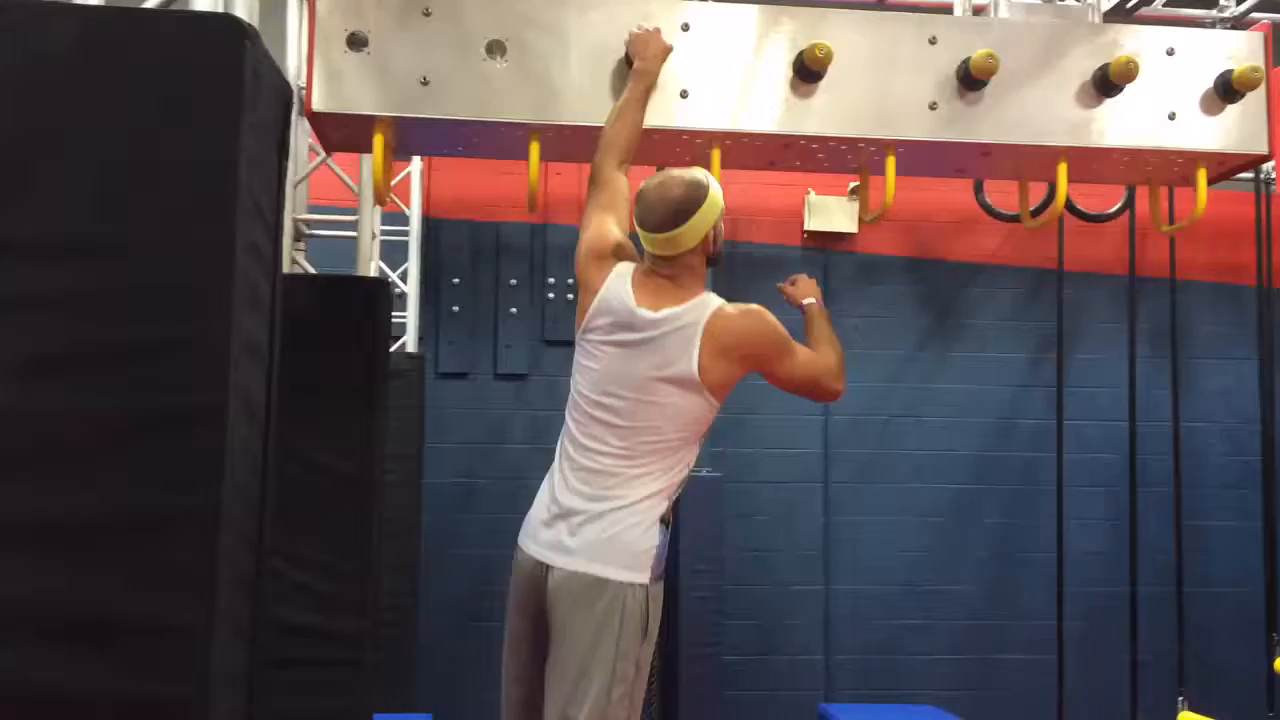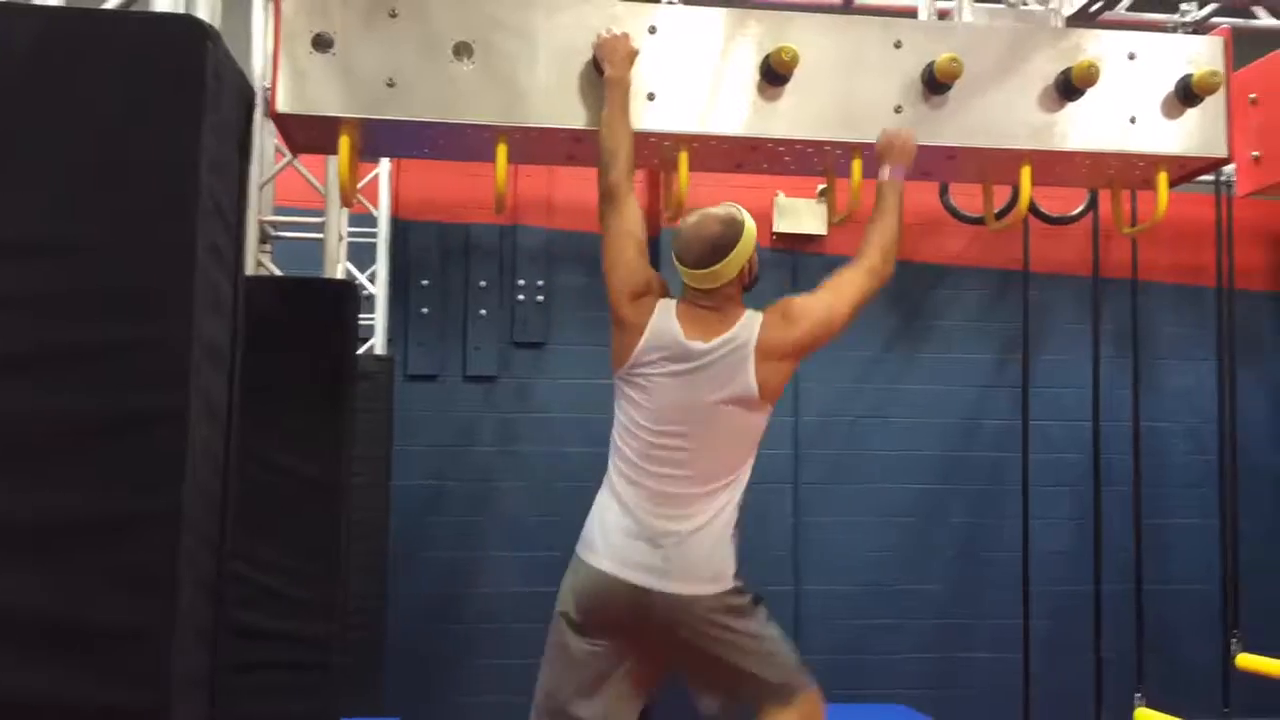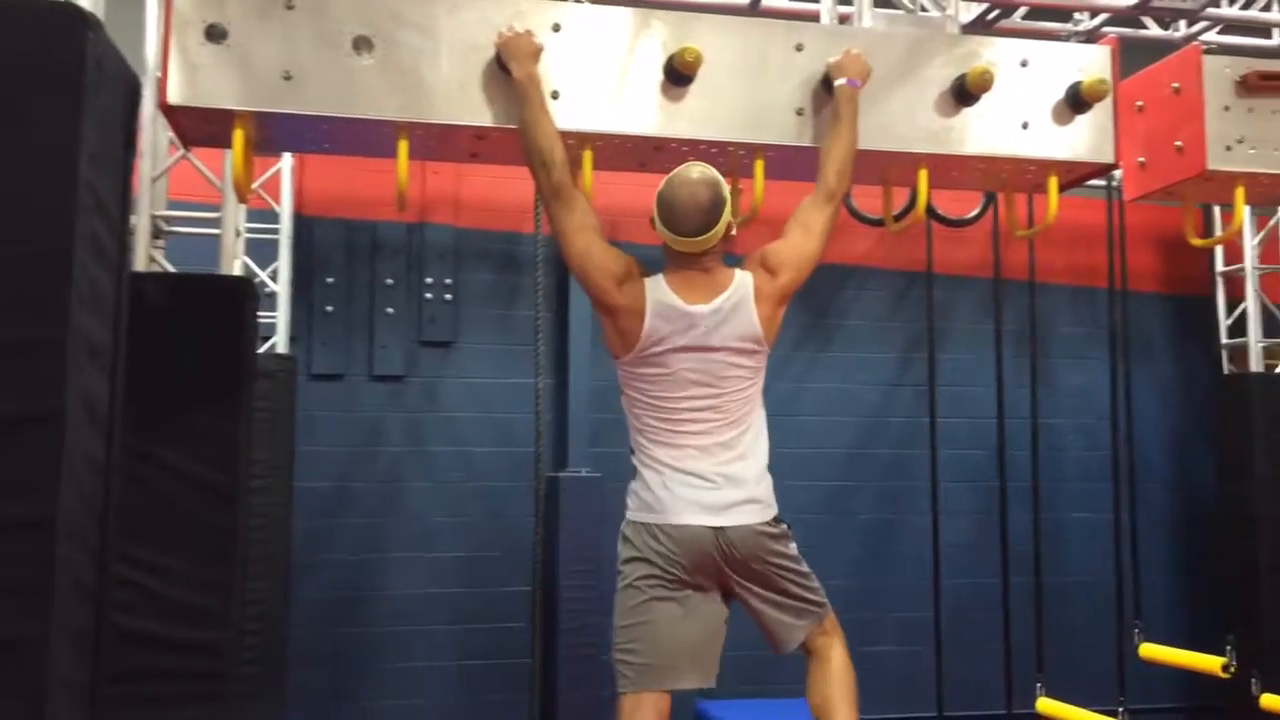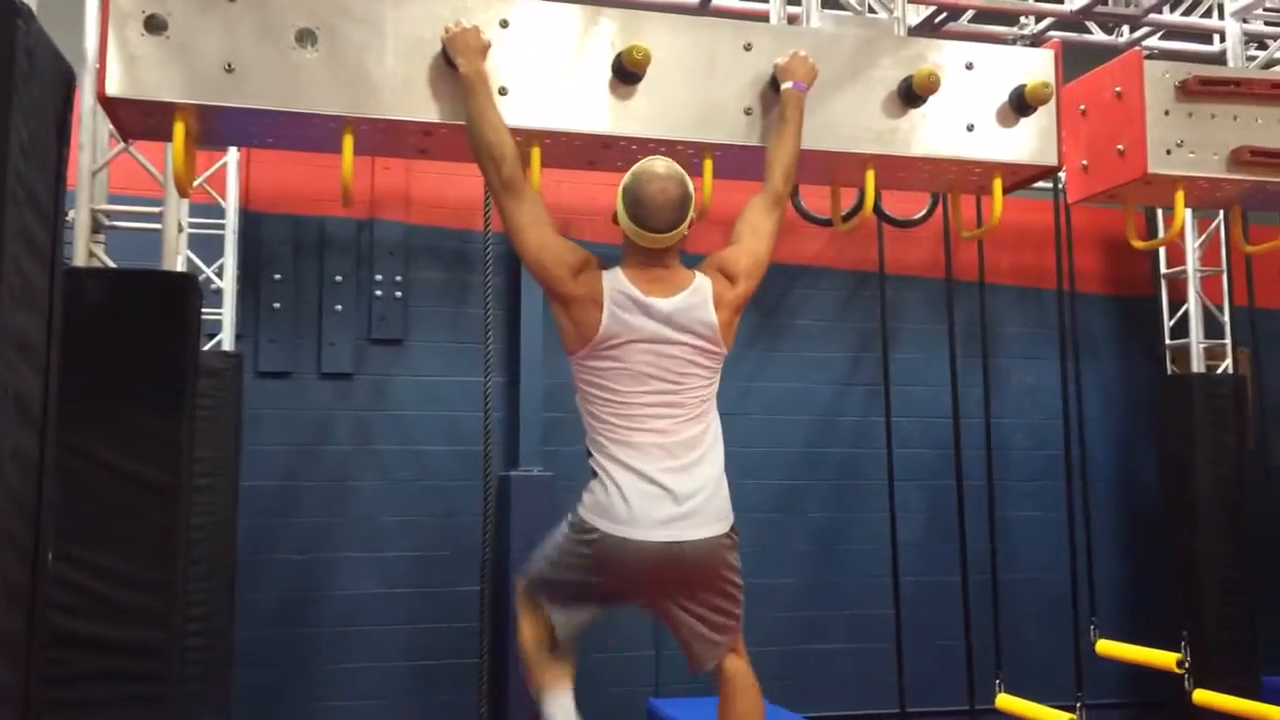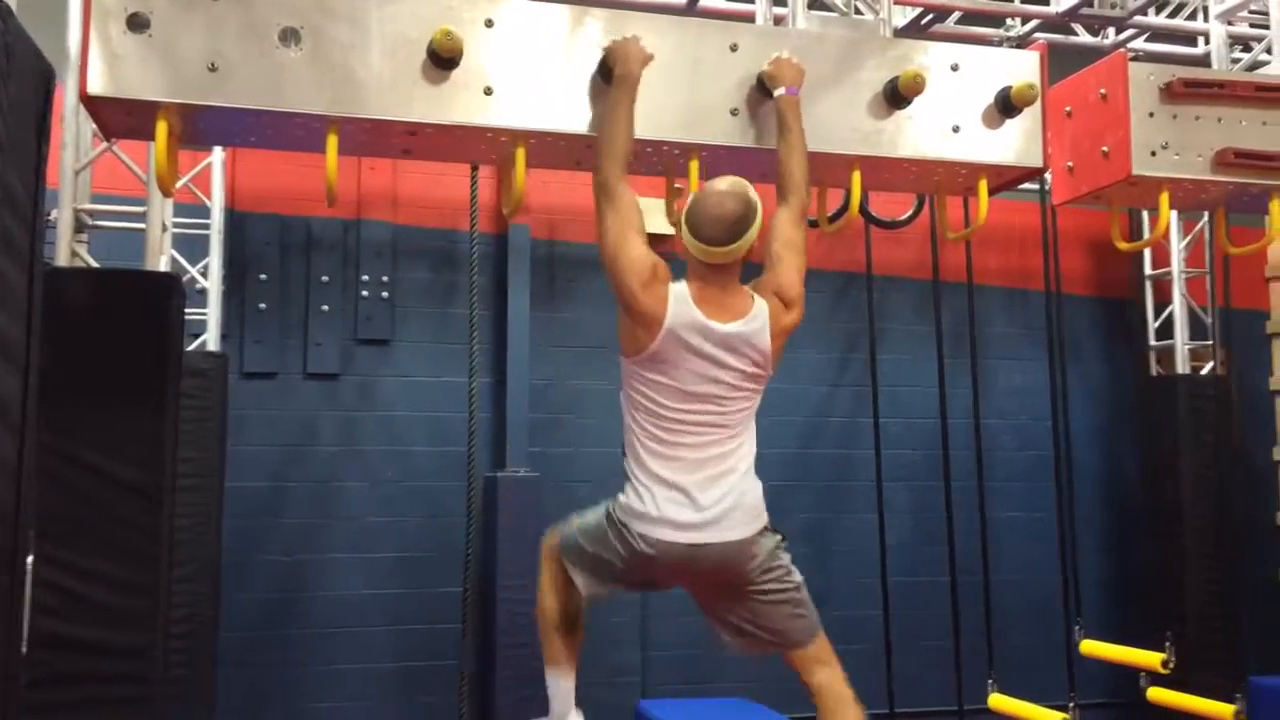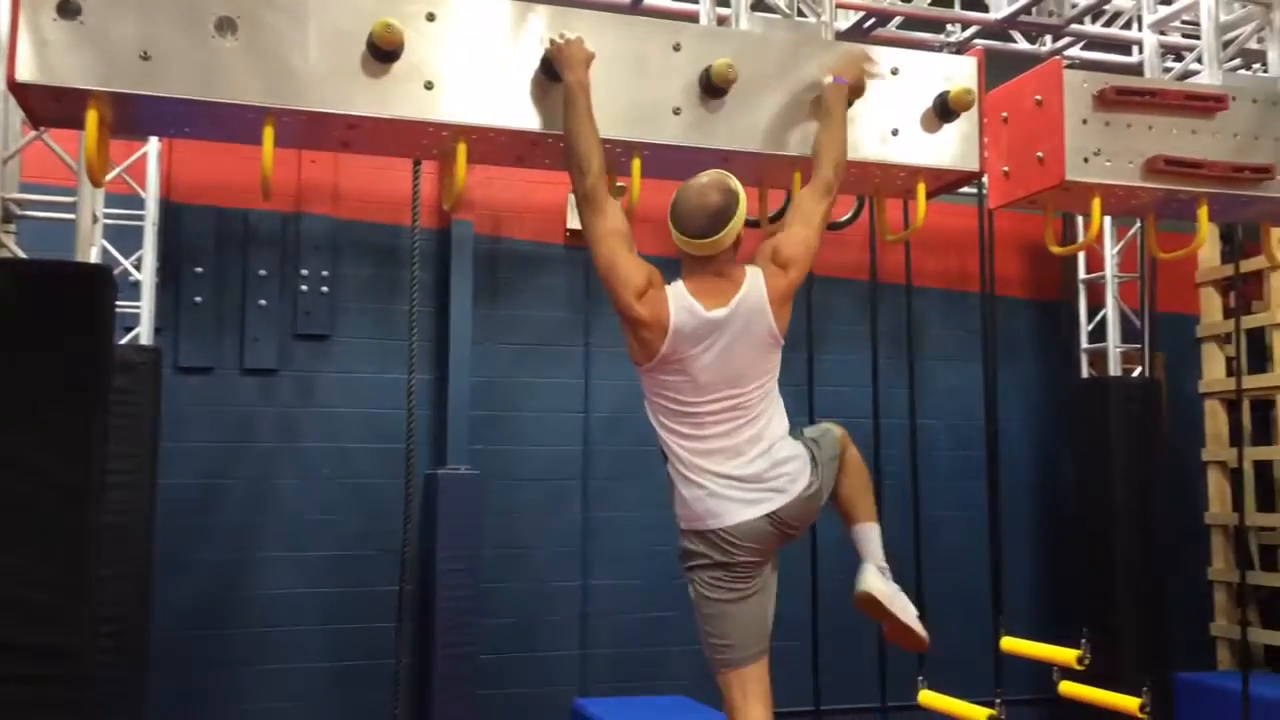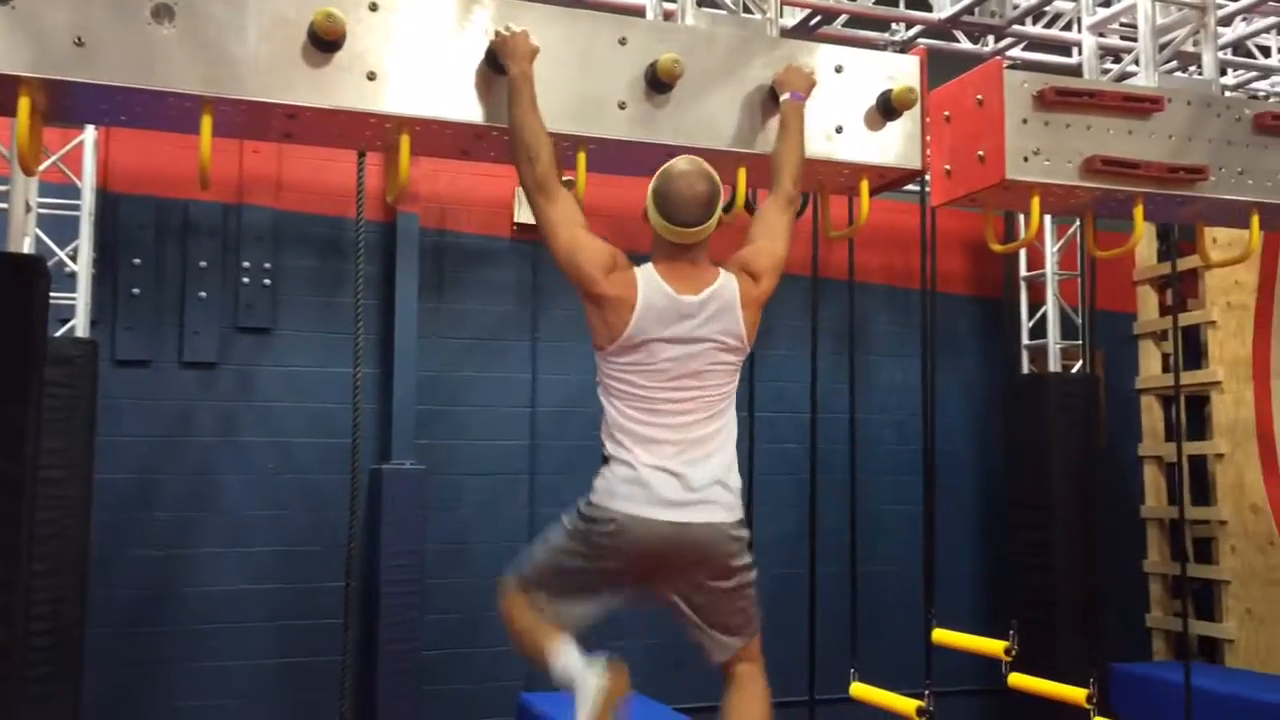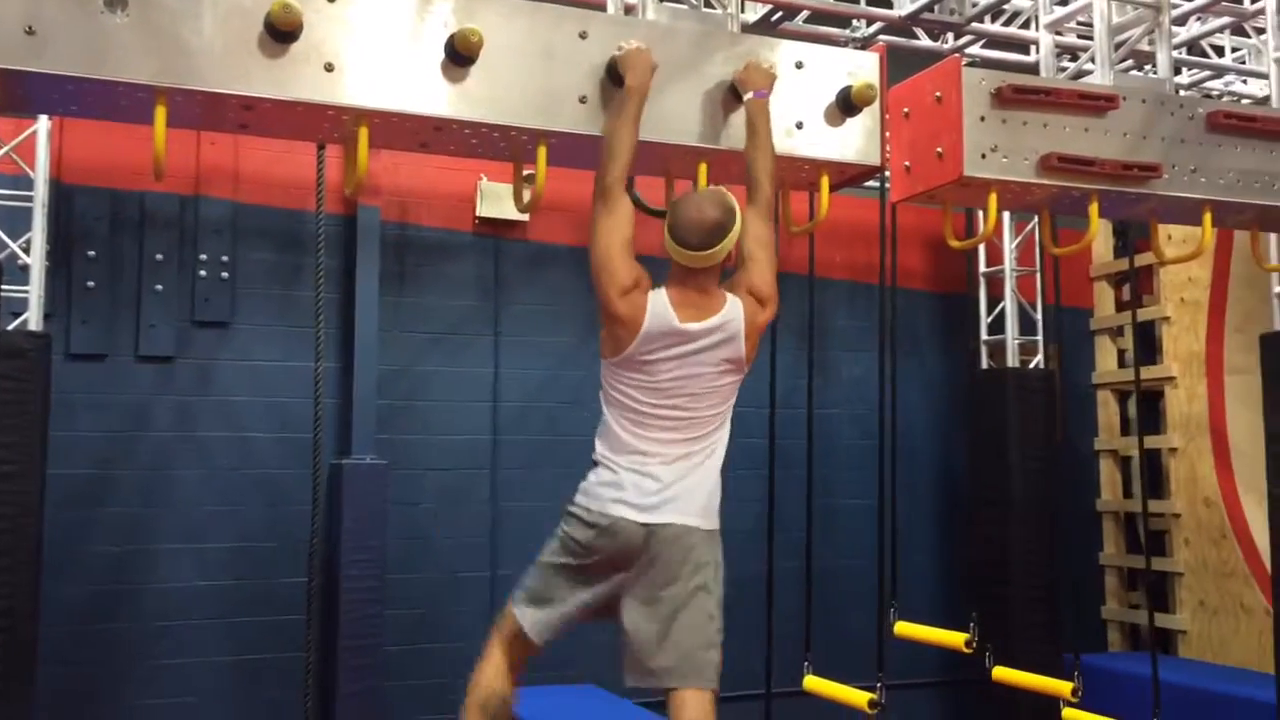
dt=0.5s
person 1, frame 1
left shoulder: (602, 279)
right shoulder: (736, 330)
left elbow: (607, 167)
right elbow: (830, 381)
left wrist: (644, 72)
right wrist: (813, 304)
left hip: (539, 551)
right hip: (613, 570)
person 1, frame 2
left shoulder: (639, 319)
right shoulder: (774, 340)
left elbow: (614, 188)
right elbow: (873, 268)
left wrist: (616, 75)
right wrist: (892, 173)
left hip: (601, 574)
right hip: (695, 590)
person 1, frame 3
left shoulder: (626, 298)
right shoulder: (764, 290)
left elbow: (557, 186)
right elbow: (829, 191)
left wrist: (525, 76)
right wrist: (847, 89)
left hip: (662, 531)
right hip: (752, 525)
right knee: (825, 640)
person 1, frame 4
left shoulder: (583, 293)
right shoulder: (724, 292)
left elbow: (506, 180)
right elbow: (775, 194)
left wrist: (471, 69)
right wrist: (794, 91)
left hip: (614, 535)
right hip: (706, 535)
left knee: (531, 602)
person 1, frame 5
left shoulder: (645, 305)
right shoulder: (775, 314)
left elbow: (610, 186)
right elbow: (796, 203)
left wrist: (627, 79)
right wrist: (789, 99)
left hip: (643, 537)
right hip: (740, 542)
left knee: (556, 550)
person 1, frame 6
left shoulder: (645, 308)
right shoulder: (772, 286)
left elbow: (593, 192)
right elbow: (823, 182)
left wrist: (574, 82)
right wrist: (839, 88)
left hip: (719, 528)
right hip: (792, 492)
right knee: (835, 441)
right ankle: (876, 570)
person 1, frame 7
left shoulder: (614, 289)
right shoulder: (747, 290)
left elbow: (541, 186)
right elbow: (785, 195)
left wrist: (518, 73)
right wrist: (792, 101)
left hip: (623, 517)
right hip: (714, 524)
left knee: (520, 600)
person 1, frame 8
left shoulder: (628, 307)
right shoulder: (751, 315)
left elbow: (609, 190)
right elbow: (762, 202)
left wrist: (633, 87)
right wrist: (757, 101)
left hip: (602, 519)
right hip: (687, 534)
left knee: (507, 645)
